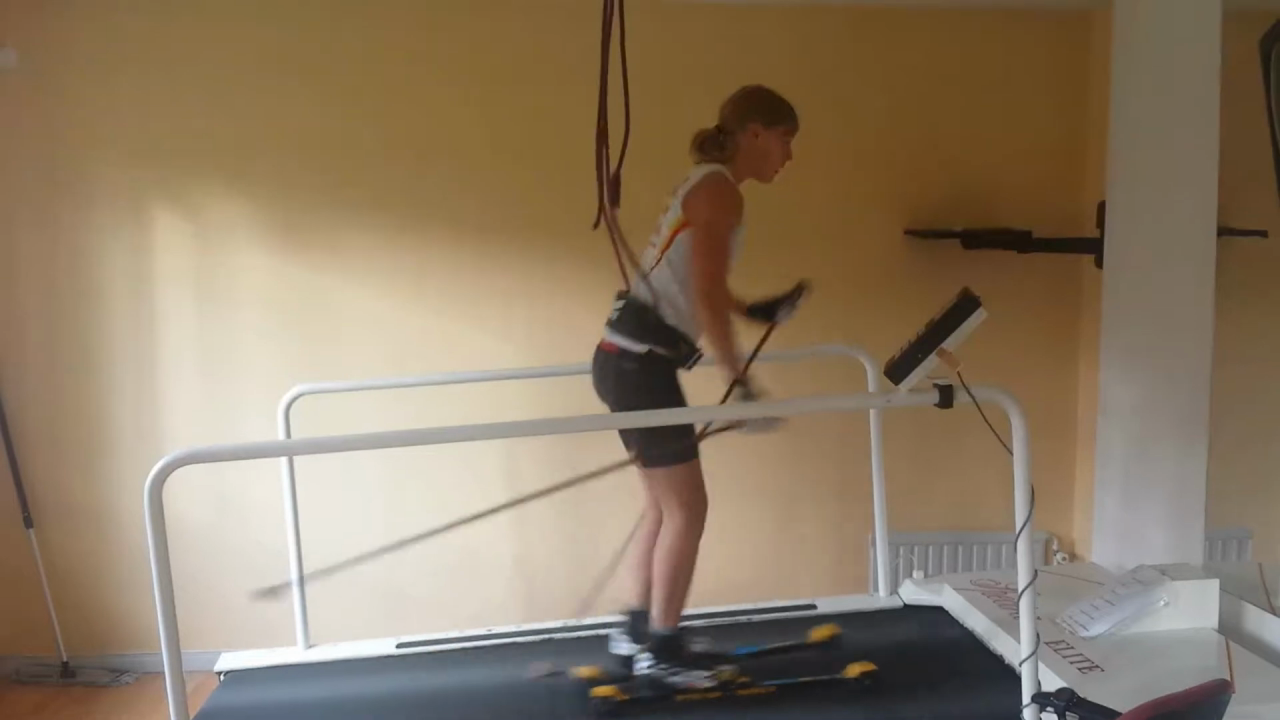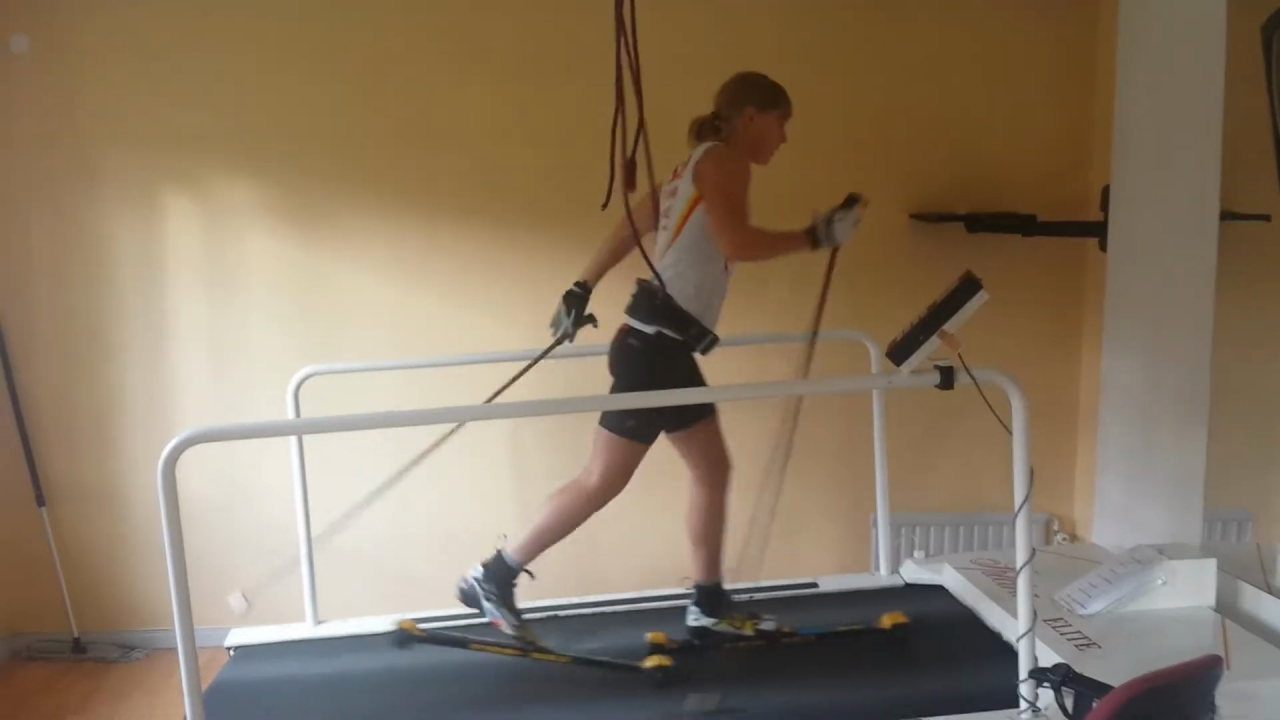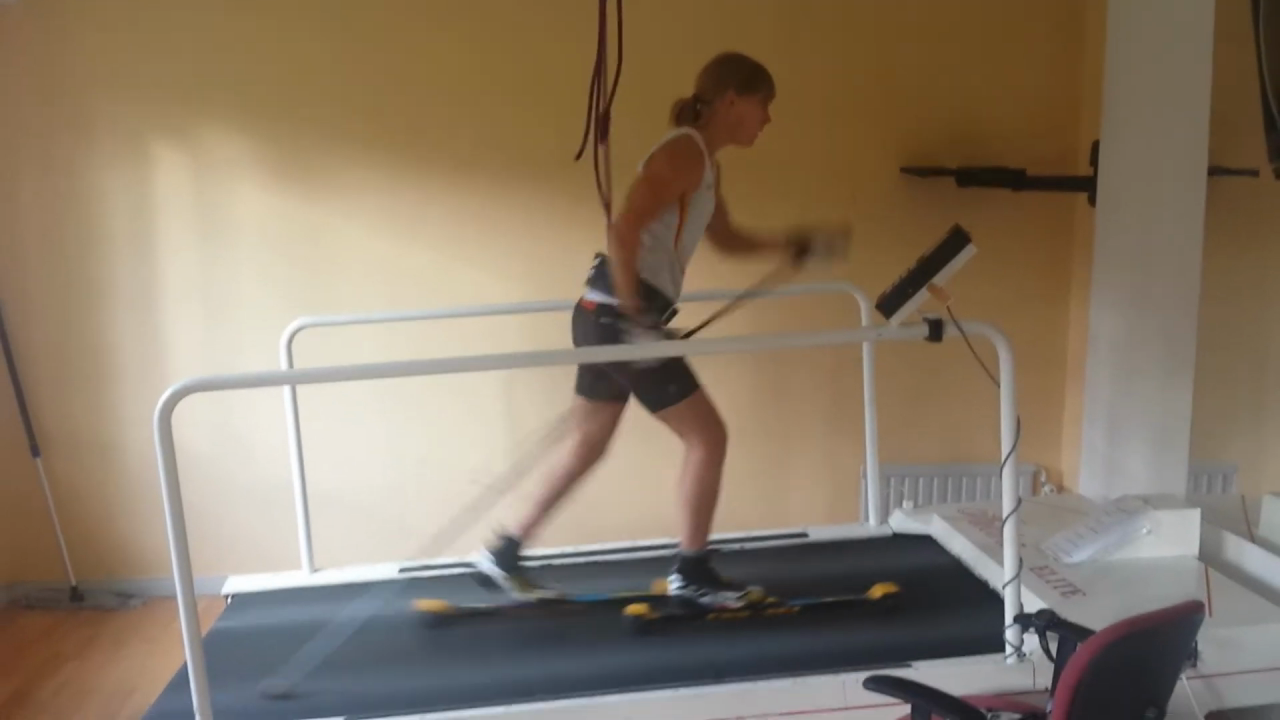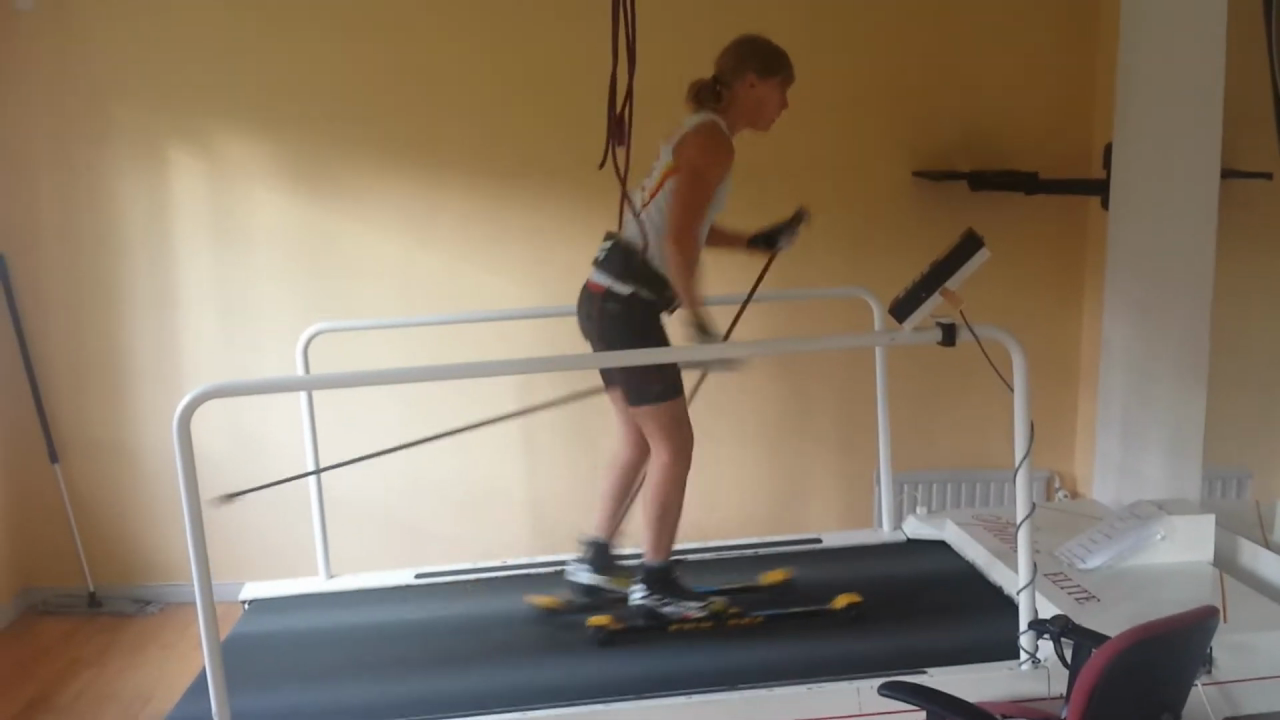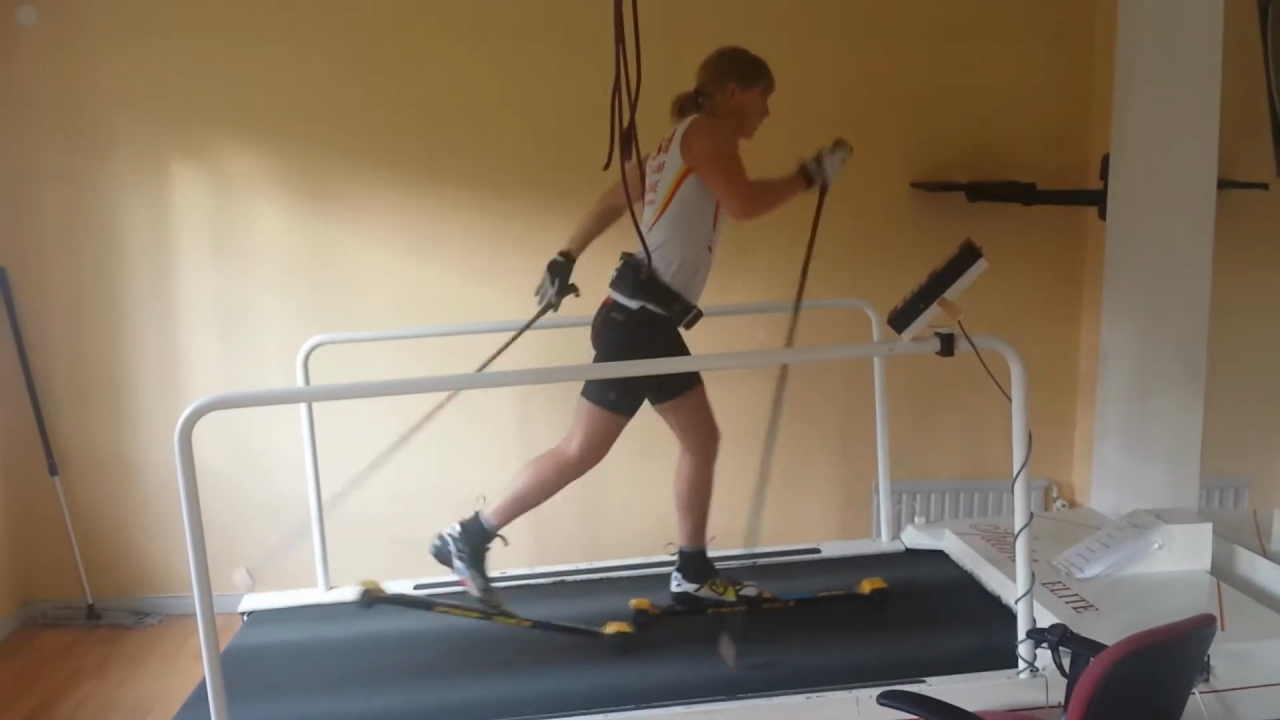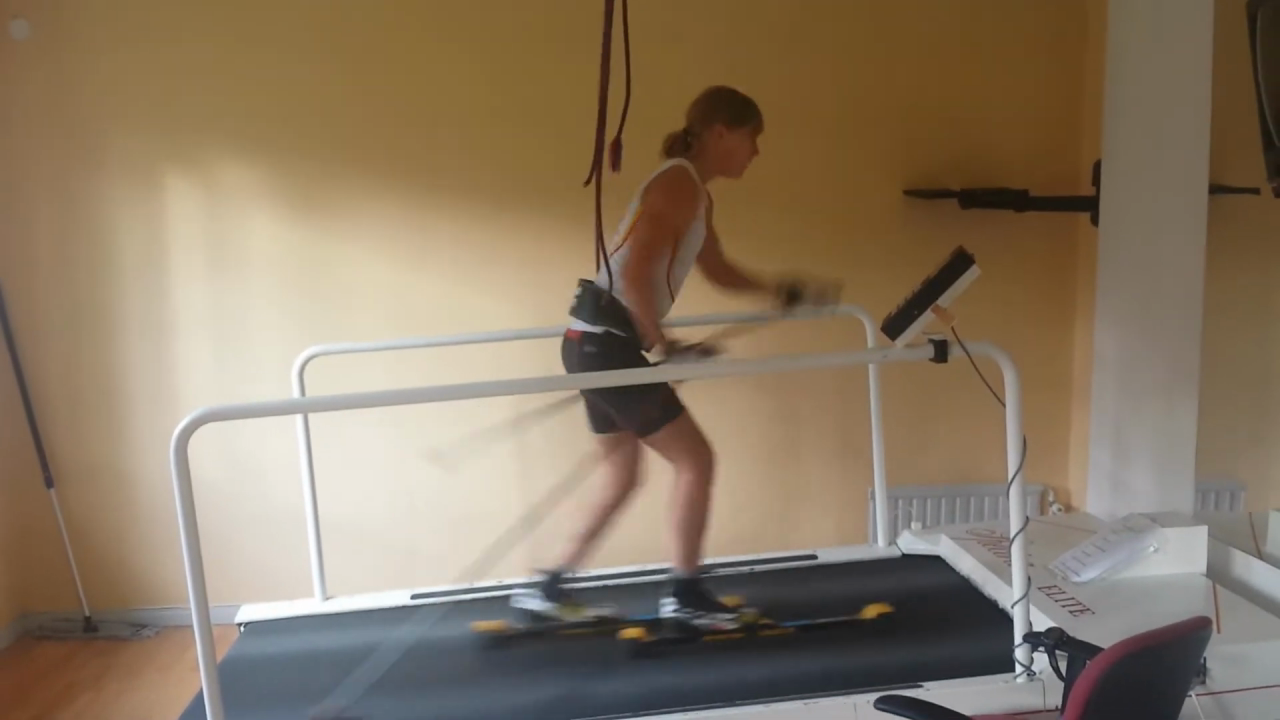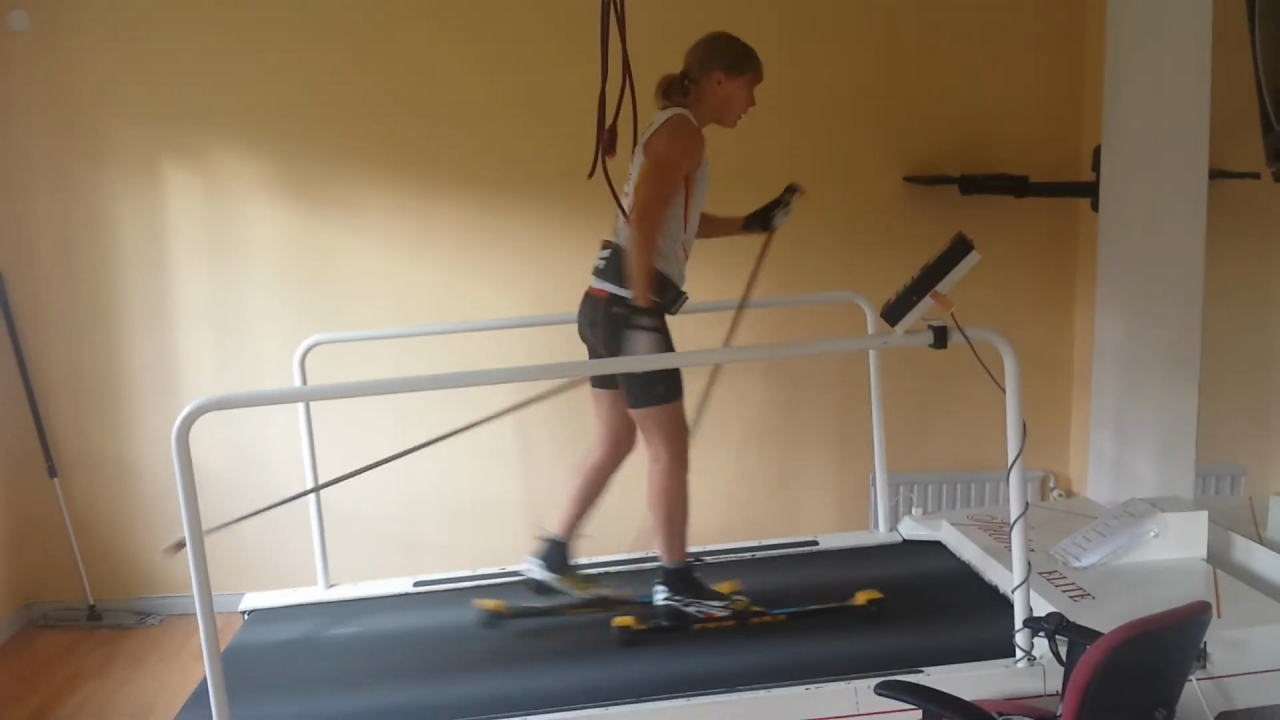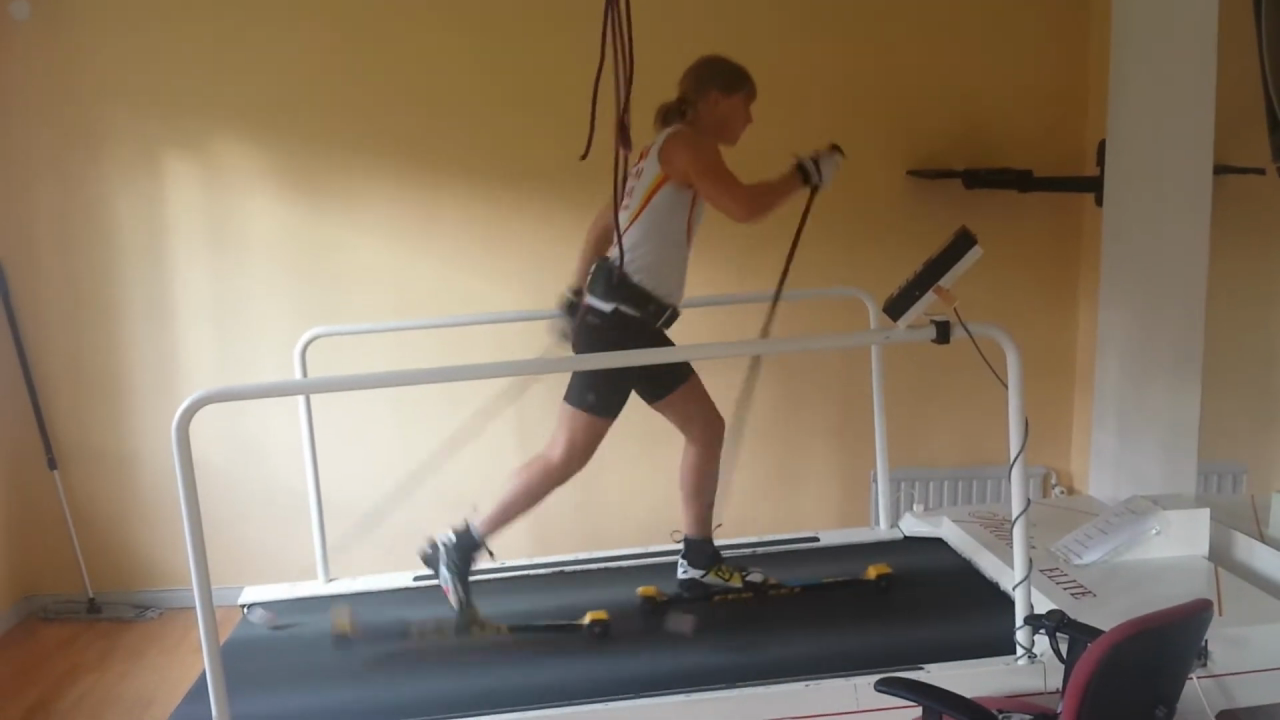
dt=0.4s
person 1, frame 1
left shoulder: (705, 185)
right shoulder: (719, 191)
right elbow: (704, 293)
left wrist: (757, 309)
right wrist: (740, 383)
left hip: (631, 358)
right hip: (639, 362)
left knee: (668, 502)
right knee: (685, 509)
left ankle: (641, 627)
right ankle: (660, 651)
person 1, frame 2
left shoulder: (693, 171)
right shoulder: (722, 161)
left elbow: (628, 230)
right elbow: (738, 245)
left wrist: (579, 291)
right wrist: (816, 235)
left hip: (663, 344)
right hip: (654, 347)
left knee: (712, 469)
right knee: (603, 481)
left ankle: (707, 604)
right ankle: (497, 577)
person 1, frame 3
left shoulder: (705, 163)
right shoulder: (684, 152)
left elbow: (726, 237)
right elbow: (624, 232)
left wrist: (789, 245)
right wrist: (632, 317)
left hip: (611, 316)
right hip: (614, 318)
left knee: (587, 446)
right knee: (708, 438)
left ankle: (506, 552)
right ankle: (691, 575)
person 1, frame 4
left shoulder: (703, 136)
right shoulder: (710, 140)
right elbow: (677, 237)
left wrist: (758, 241)
right wrist: (702, 324)
left hip: (616, 300)
right hip: (623, 303)
left knee: (643, 438)
right knee: (672, 445)
left ankle: (596, 557)
right ankle: (655, 584)
person 1, frame 5
left shoulder: (675, 144)
right shoulder: (706, 133)
left elbow: (607, 204)
right elbow: (744, 203)
left wrist: (564, 259)
right wrist: (809, 175)
left hip: (650, 319)
right hip: (637, 320)
left knee: (701, 440)
right knee: (581, 452)
left ankle: (692, 573)
right ankle: (470, 537)
person 1, frame 6
left shoulder: (689, 192)
right shoulder: (678, 183)
left elbow: (718, 272)
right elbow: (637, 273)
left wrist: (779, 291)
right wrist: (664, 345)
left hip: (602, 342)
right hip: (605, 344)
left knee: (622, 474)
right knee: (695, 462)
left ankle: (551, 587)
right ankle: (685, 597)
person 1, frame 7
left shoulder: (678, 132)
right shoulder: (681, 132)
left elbow: (685, 223)
right elbow: (643, 223)
left wrist: (752, 222)
right wrist: (643, 315)
left hip: (617, 307)
right hip: (626, 308)
left knee: (615, 442)
right knee: (669, 446)
left ankle: (553, 556)
right ankle: (676, 584)
person 1, frame 8
left shoulder: (665, 153)
right shoulder: (688, 143)
left elbow: (604, 227)
right elbow: (742, 207)
left wrist: (575, 296)
right wrist: (805, 172)
left hip: (635, 322)
right hip: (619, 324)
left knee: (707, 428)
right knee: (566, 456)
left ankle: (698, 561)
right ankle: (458, 547)
